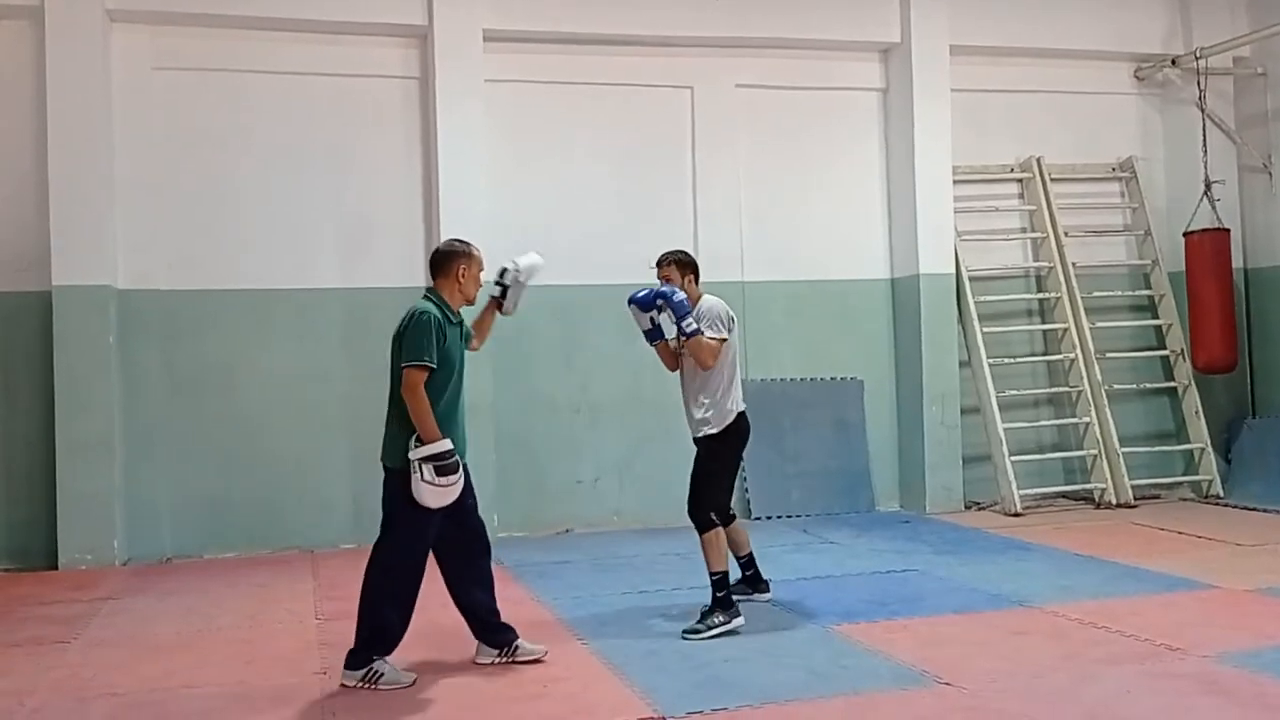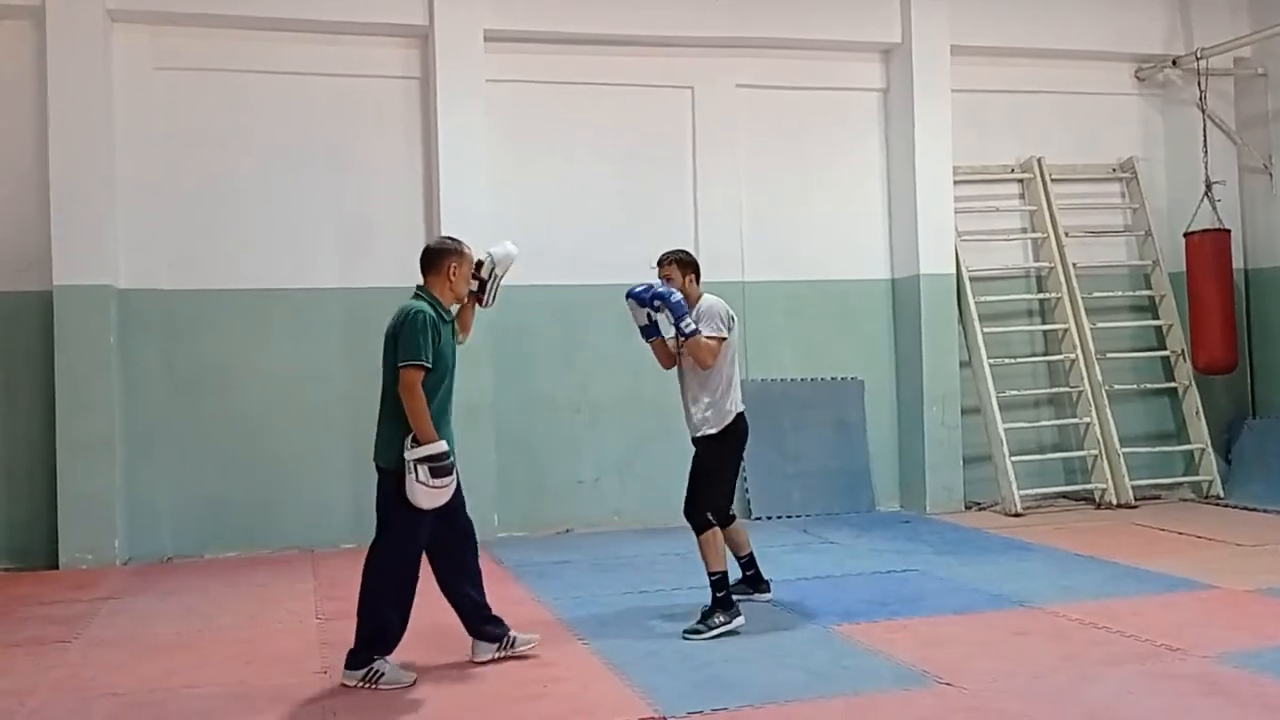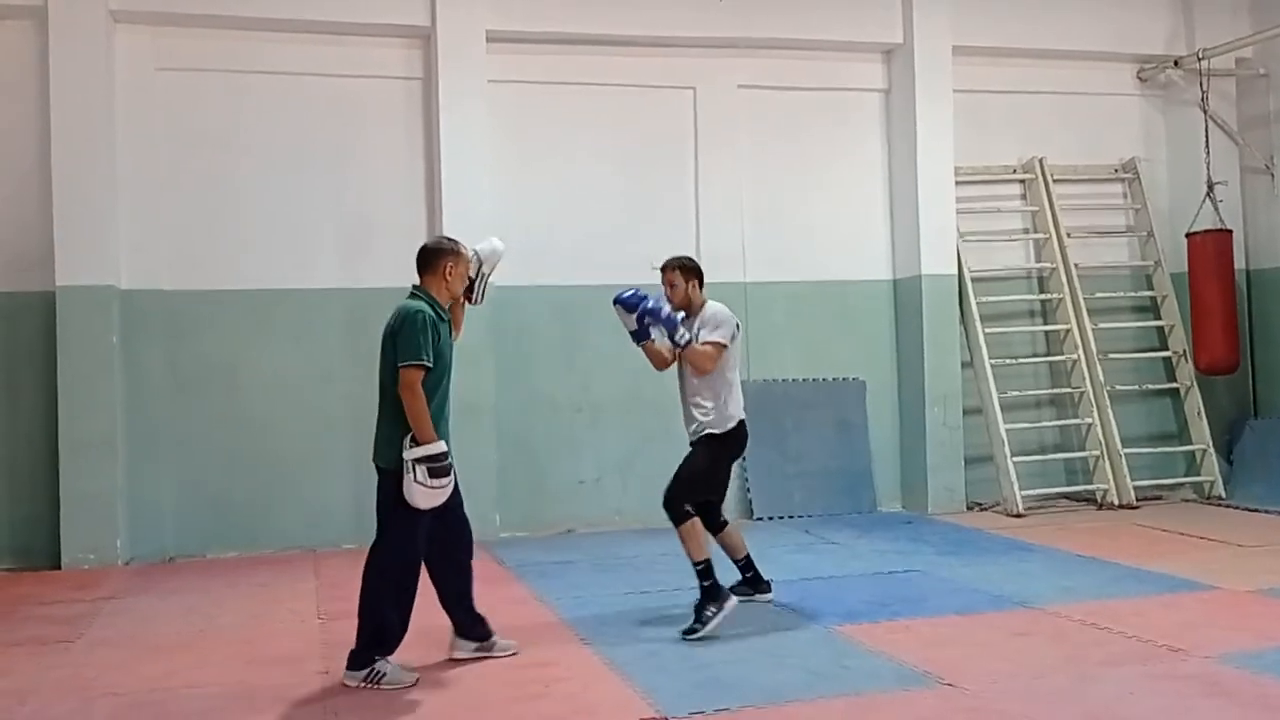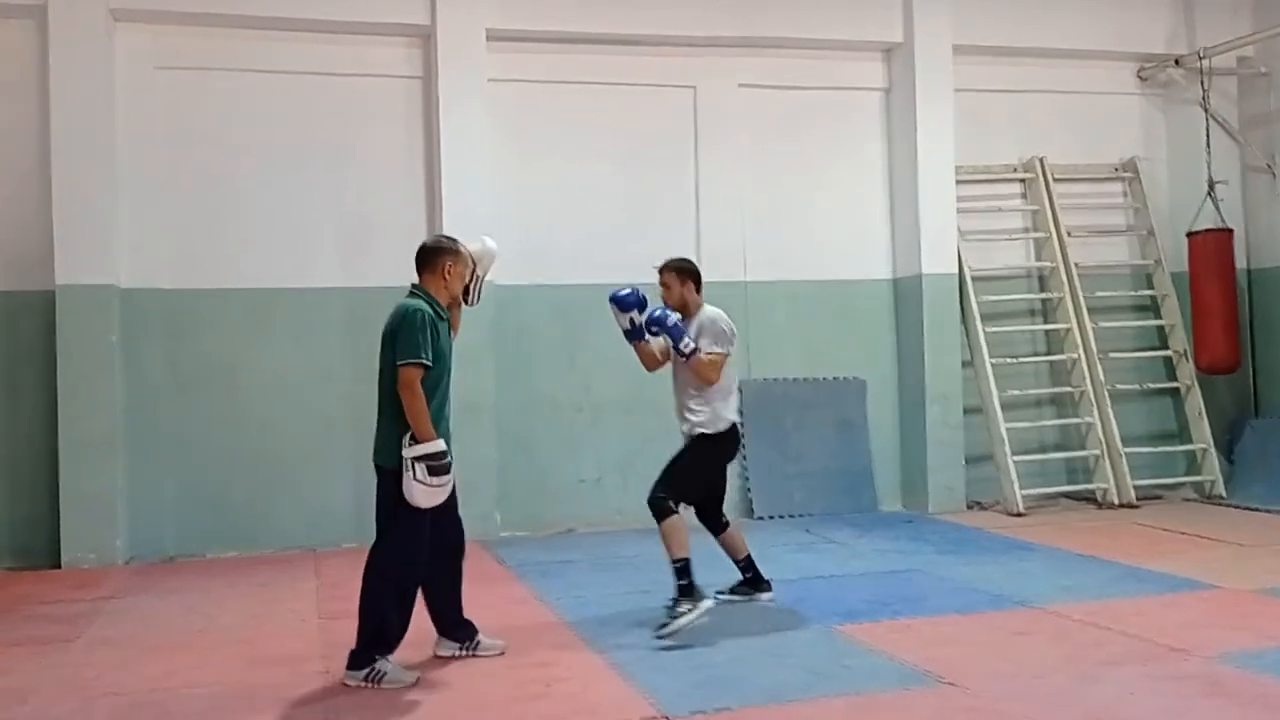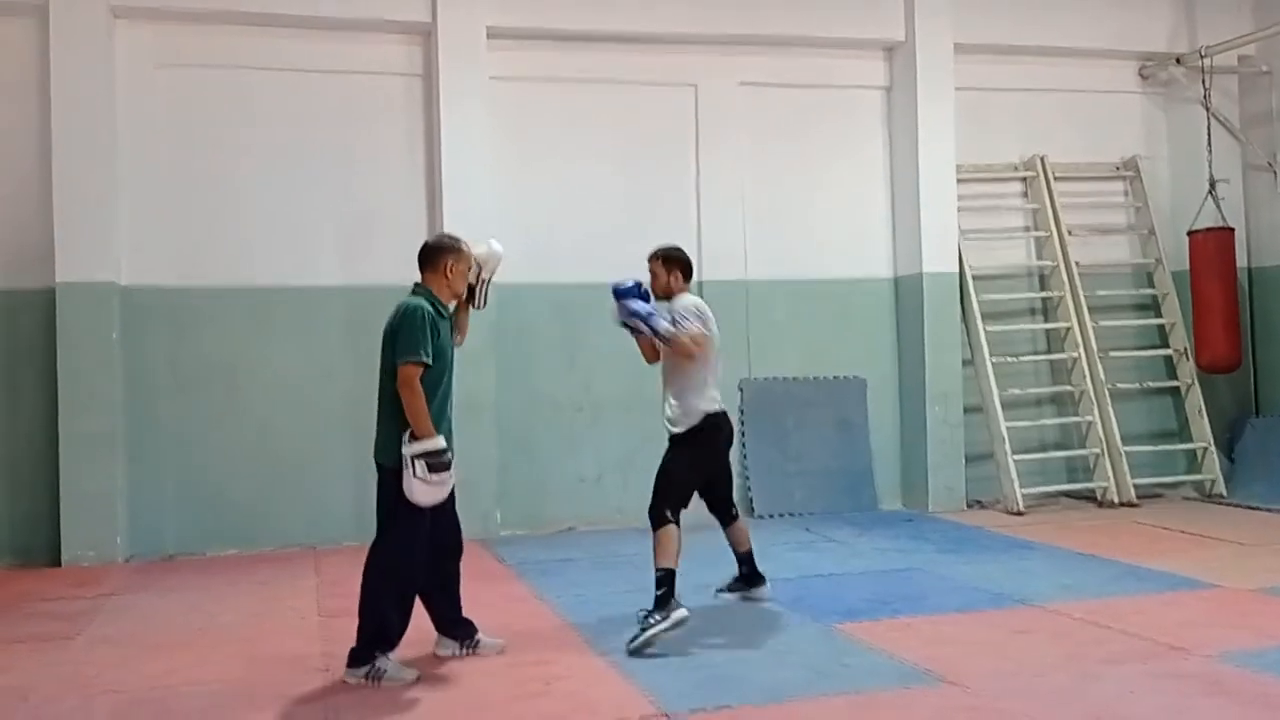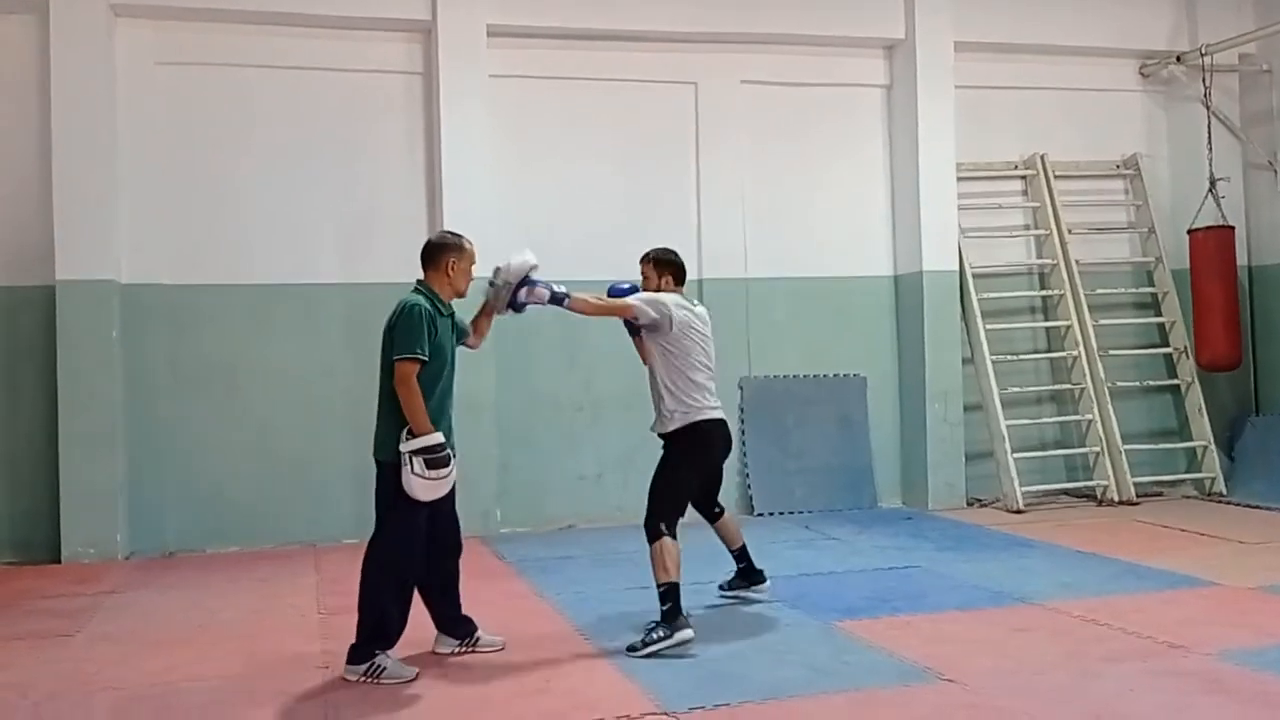
dt=0.1s
person 1, frame 1
left shoulder: (449, 318)
right shoulder: (426, 317)
left elbow: (472, 342)
right elbow: (412, 386)
left wrist: (494, 306)
right wrist: (436, 447)
left hip: (447, 458)
right hip: (417, 461)
left knee: (470, 548)
right knee: (400, 557)
left ankle: (495, 640)
right ankle: (364, 661)
person 1, frame 2
left shoulder: (439, 315)
right shoulder: (419, 316)
left elbow: (458, 334)
right elbow: (409, 386)
left wrist: (473, 299)
right wrist: (432, 446)
left hip: (436, 457)
right hip: (409, 461)
left knee: (457, 545)
right knee: (396, 558)
left ankle: (488, 635)
right ankle: (364, 660)
person 1, frame 3
left shoulder: (433, 313)
right shoulder: (416, 315)
left elbow: (451, 335)
right elbow: (409, 385)
left wrist: (463, 299)
right wrist: (430, 446)
left hip: (431, 456)
right hip: (408, 459)
left knee: (454, 542)
right knee: (396, 555)
left ankle: (471, 633)
right ankle: (365, 661)
person 1, frame 4
left shoulder: (431, 312)
right shoulder: (416, 313)
left elbow: (448, 336)
right elbow: (409, 384)
left wrist: (461, 300)
right wrist: (430, 444)
left hip: (430, 455)
right hip: (408, 458)
left knee: (447, 543)
right knee: (397, 556)
left ankle: (455, 633)
right ankle: (366, 660)
person 1, frame 5
left shoulder: (436, 312)
right shoulder: (416, 312)
left elbow: (454, 337)
right elbow: (408, 382)
left wrist: (466, 301)
right wrist: (429, 443)
left hip: (432, 453)
right hip: (409, 456)
left knee: (444, 545)
right knee: (398, 553)
left ankle: (454, 632)
right ankle: (367, 658)
person 1, frame 6
left shoulder: (441, 311)
right shoulder: (416, 310)
left elbow: (471, 339)
right elbow: (405, 379)
left wrist: (493, 304)
right wrist: (427, 439)
left hip: (432, 450)
right hip: (407, 453)
left knee: (443, 543)
right knee: (396, 550)
left ankle: (454, 630)
right ankle: (366, 655)
person 2, frame 1
left shoulder: (713, 309)
right shoulder: (689, 314)
left elbow: (707, 359)
right elbow: (673, 362)
left wrist: (682, 317)
right wrist: (650, 325)
left hip: (723, 426)
right hip: (711, 429)
left knee: (703, 510)
right knee: (718, 510)
left ankle: (723, 607)
right ankle: (753, 580)
person 2, frame 2
left shoulder: (713, 308)
right shoulder: (689, 314)
left elbow: (706, 358)
right elbow: (668, 361)
left wrist: (681, 318)
right wrist: (647, 321)
left hip: (722, 426)
right hip: (710, 429)
left knee: (699, 511)
right knee: (717, 510)
left ankle: (723, 607)
right ankle: (754, 580)
person 2, frame 3
left shoulder: (717, 315)
right shoulder: (686, 320)
left elbow: (706, 365)
right elbow: (662, 361)
left wrist: (674, 327)
right wrist: (638, 327)
left hip: (722, 432)
right hip: (709, 433)
left knee: (679, 503)
right knee: (709, 514)
left ankle: (712, 593)
right ankle: (754, 581)
person 2, frame 4
left shoulder: (712, 320)
right shoulder: (683, 322)
left elbow: (709, 375)
right elbow: (652, 362)
left wrist: (680, 338)
right wrist: (631, 327)
left hip: (714, 433)
right hip: (703, 434)
left knee: (662, 500)
right knee: (711, 515)
left ankle: (688, 594)
right ankle: (754, 581)
person 2, frame 5
left shoulder: (690, 308)
right shoulder: (676, 311)
left elbow: (692, 351)
right elbow: (653, 356)
left wrist: (651, 318)
right wrist: (637, 324)
left hip: (698, 429)
right hip: (710, 427)
left knee: (663, 510)
right knee: (722, 506)
left ankle: (665, 604)
right ankle: (750, 577)
person 2, frame 6
left shoulder: (661, 305)
right shoulder: (694, 311)
left elbow: (605, 307)
left wrist: (549, 293)
right wrist: (634, 327)
left hip: (692, 434)
right hip: (713, 430)
left knee: (659, 521)
right knee: (708, 505)
left ankle: (671, 619)
right ankle: (750, 575)
